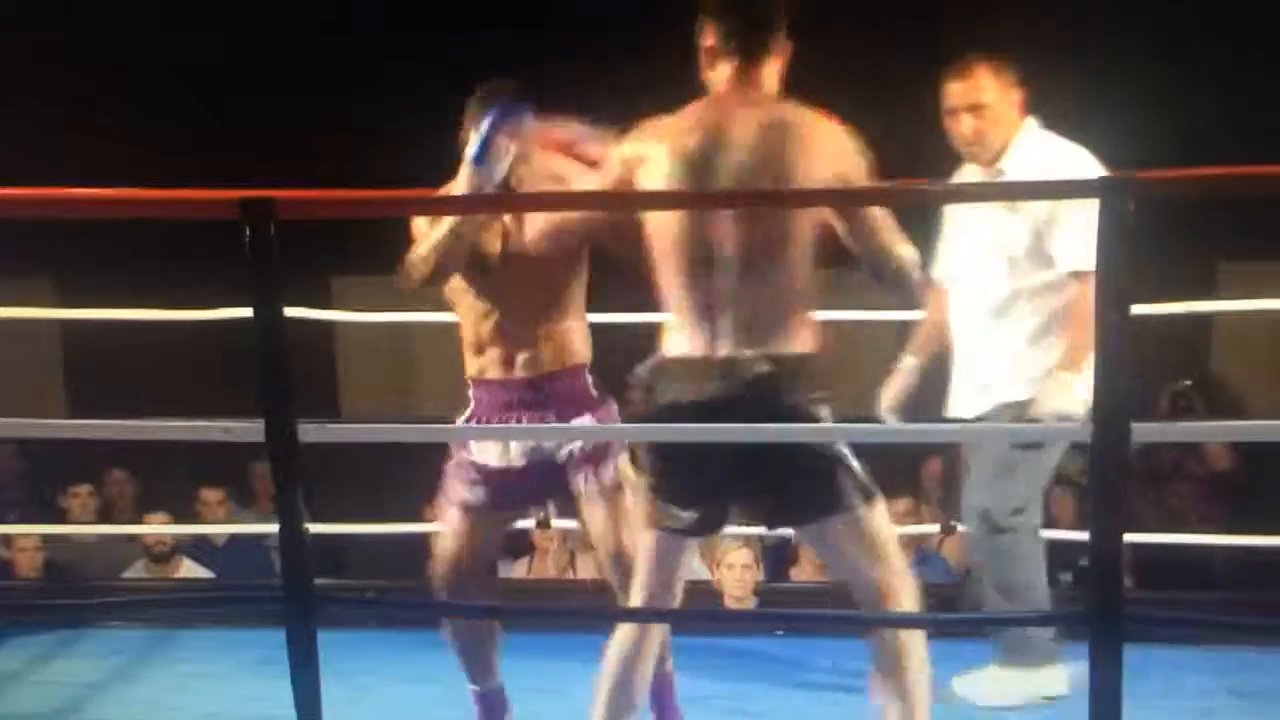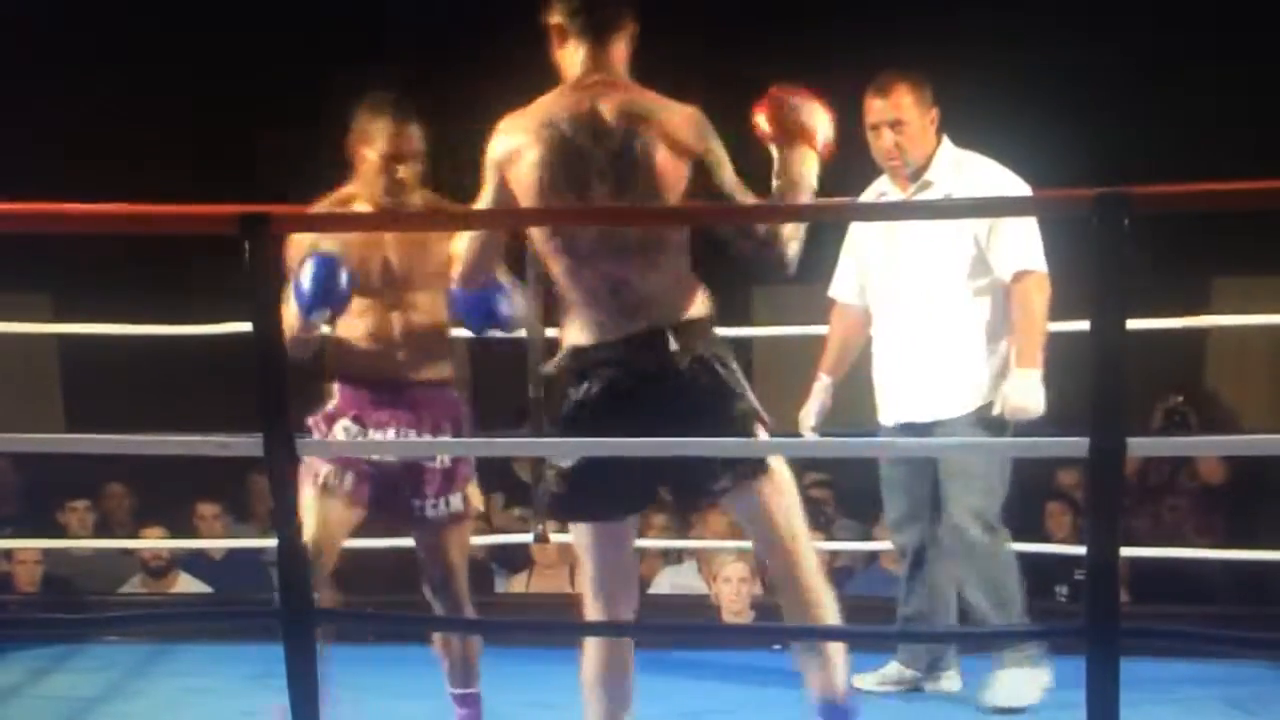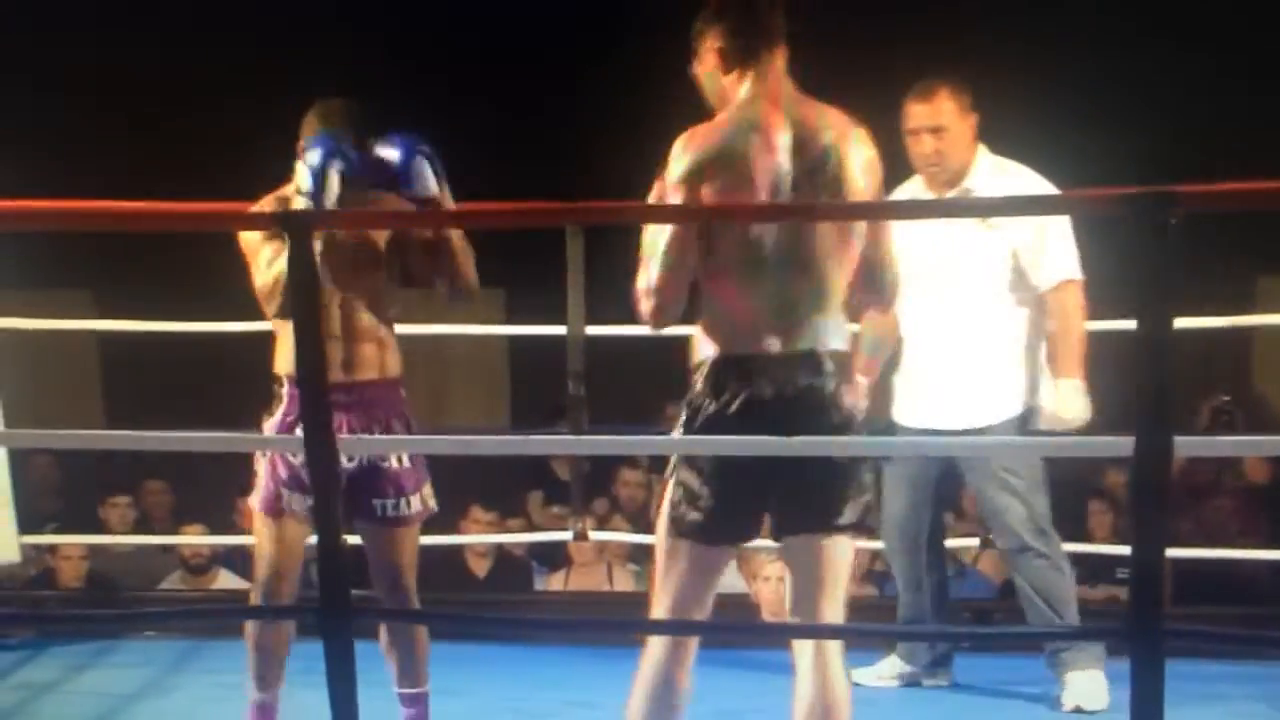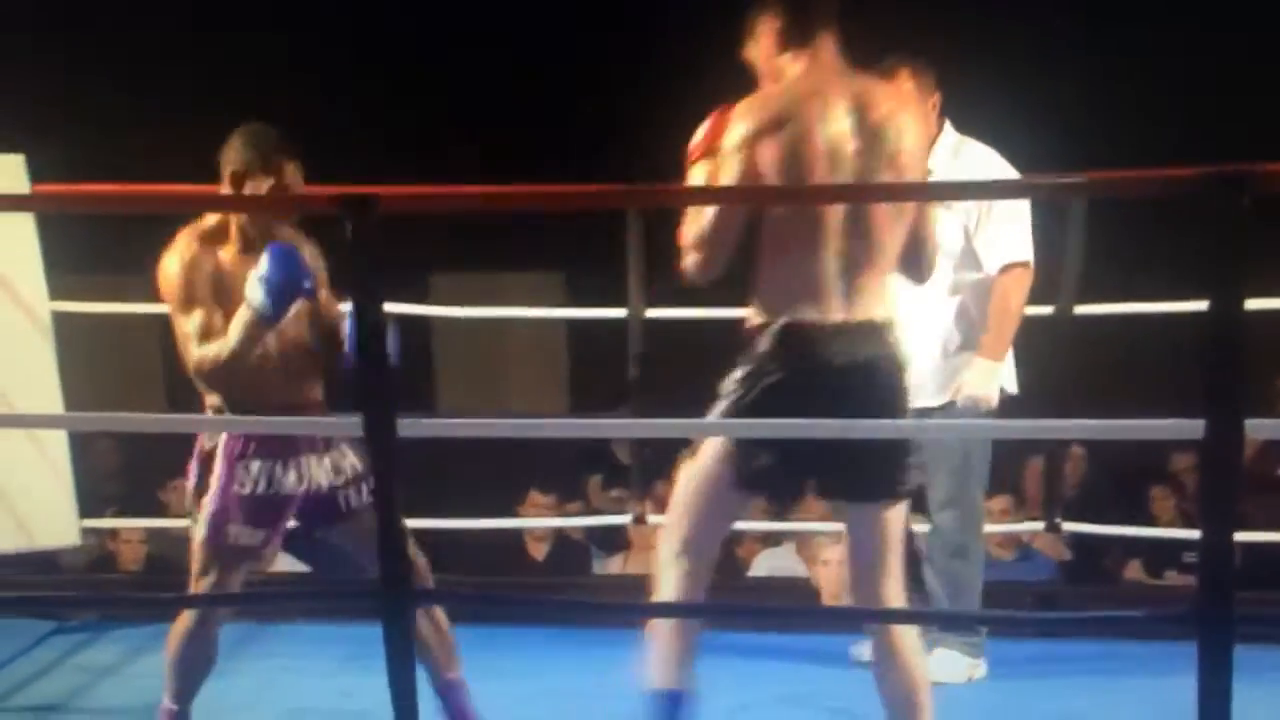
dt=1s
person 1, frame 1
left shoulder: (651, 143)
right shoulder: (822, 139)
left elbow: (561, 226)
right elbow: (907, 269)
left hip: (683, 393)
right hip: (777, 393)
left knee: (648, 604)
right knee: (888, 595)
person 1, frame 2
left shoulder: (515, 140)
right shoulder: (680, 125)
left elbow: (468, 274)
right elbow: (777, 255)
right wrist: (801, 162)
left hip: (596, 378)
right hip: (686, 363)
left knee: (607, 612)
right knee: (789, 545)
person 1, frame 3
left shoulder: (702, 151)
right shoulder: (854, 145)
left elbow: (657, 306)
left wrist: (659, 216)
left hip: (732, 397)
right hip: (822, 395)
left knee: (675, 624)
right knee: (819, 630)
person 1, frame 4
left shoulder: (760, 117)
right shoulder: (904, 118)
left elbow: (700, 260)
left wrist: (701, 179)
left hip: (789, 359)
right hip: (872, 361)
left knee: (683, 546)
right knee: (883, 596)
person 2, frame 1
left shoulder: (1063, 170)
right shoulder: (966, 184)
left elbow: (1092, 279)
right elbow: (947, 287)
left wrist: (1069, 372)
right wrist: (909, 364)
left hip: (1038, 386)
right hip: (981, 386)
left knee: (994, 510)
right knee: (1004, 517)
left ankle: (1030, 656)
right ankle: (1028, 656)
person 2, frame 2
left shoulder: (986, 184)
right shoulder: (871, 206)
left elbow: (1030, 280)
right elbow: (852, 306)
left wrist: (1027, 368)
right wrist: (824, 383)
left hip: (973, 397)
right hip: (901, 403)
left knee: (973, 526)
right knee: (913, 535)
left ankle: (1018, 656)
right ankle: (926, 657)
person 2, frame 3
left shoulder: (1020, 193)
right shoulder: (901, 205)
left elbow: (1063, 289)
right elbow: (883, 306)
left wrist: (1066, 377)
right wrist: (859, 381)
left hip: (999, 404)
right hip: (917, 404)
left knee: (1024, 534)
right knee: (905, 531)
left ankle: (1077, 661)
right ankle: (924, 654)
person 2, frame 4
left shoulder: (983, 175)
left elbow: (1014, 273)
left wrist: (987, 364)
left hip: (956, 381)
left knee: (951, 512)
left ankle: (961, 639)
person 3, frame 1
left shoulder: (565, 192)
right shoulder: (442, 213)
right elbow: (421, 276)
right wrist: (470, 187)
left hip: (575, 401)
right hip: (496, 409)
left knee: (623, 559)
right knee: (456, 575)
person 3, frame 2
right shoulder: (318, 231)
right elbow: (292, 347)
right wrist: (302, 314)
left hip: (434, 410)
right hip: (356, 408)
left knee: (447, 582)
right knee: (312, 552)
person 3, frame 3
left shoulder: (385, 208)
right shoulder: (268, 219)
left elbow: (463, 275)
right elbow: (277, 300)
left wrist: (436, 196)
right wrist: (307, 204)
left hip: (381, 410)
right hip: (304, 413)
left knee: (398, 585)
right knee: (275, 579)
person 3, frame 4
left shoulder: (297, 247)
right shoulder: (188, 260)
right elbow: (207, 371)
left wrist: (359, 342)
right wrist: (257, 311)
left hip: (319, 434)
right hip: (245, 444)
left knee: (406, 571)
right knee: (208, 600)
